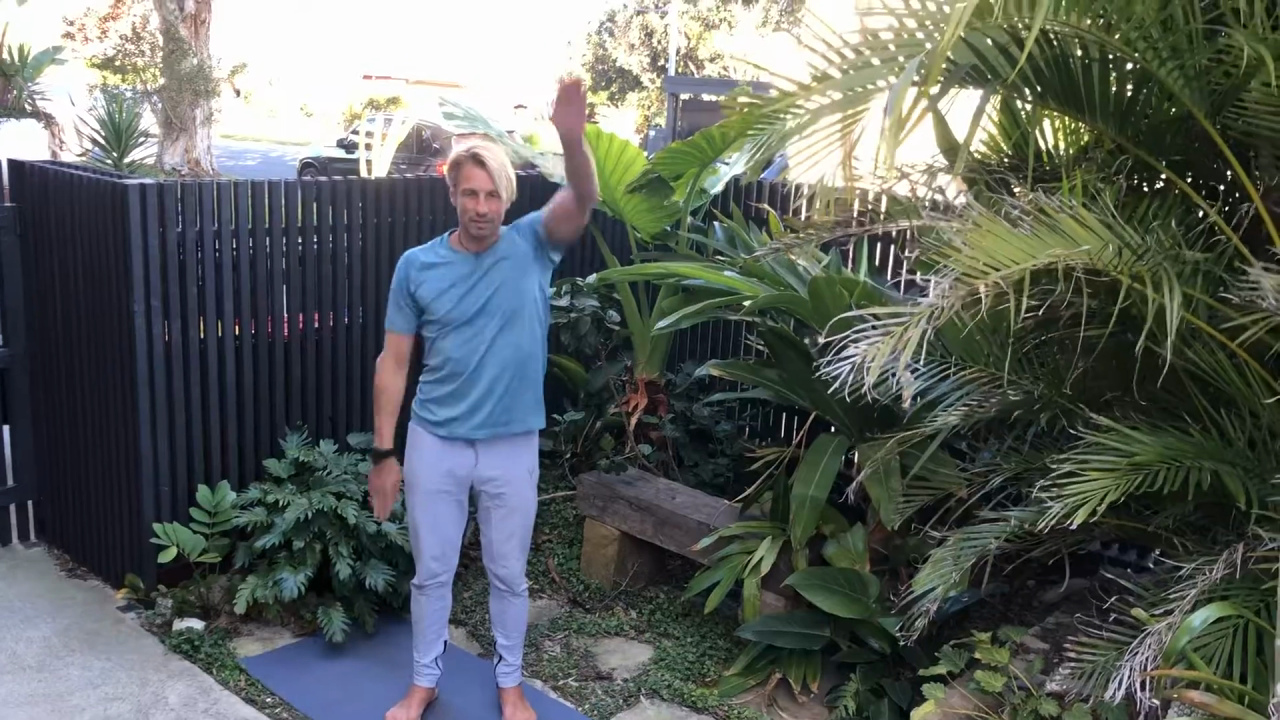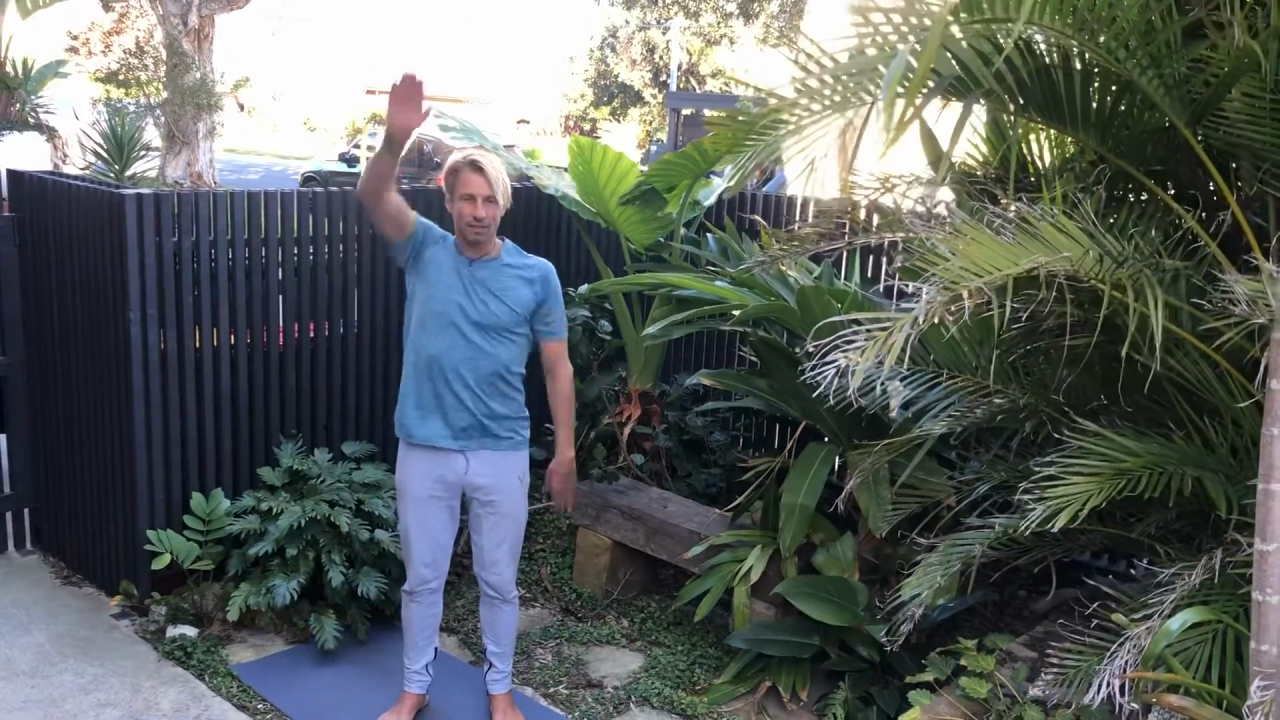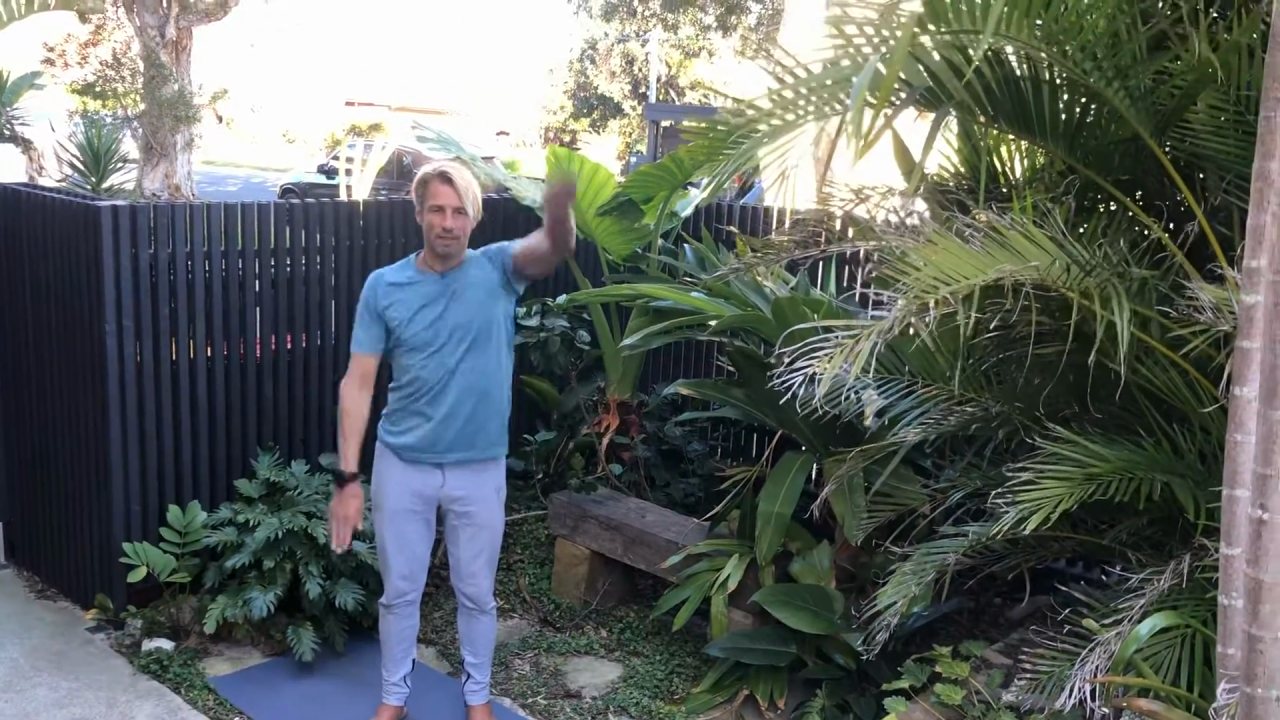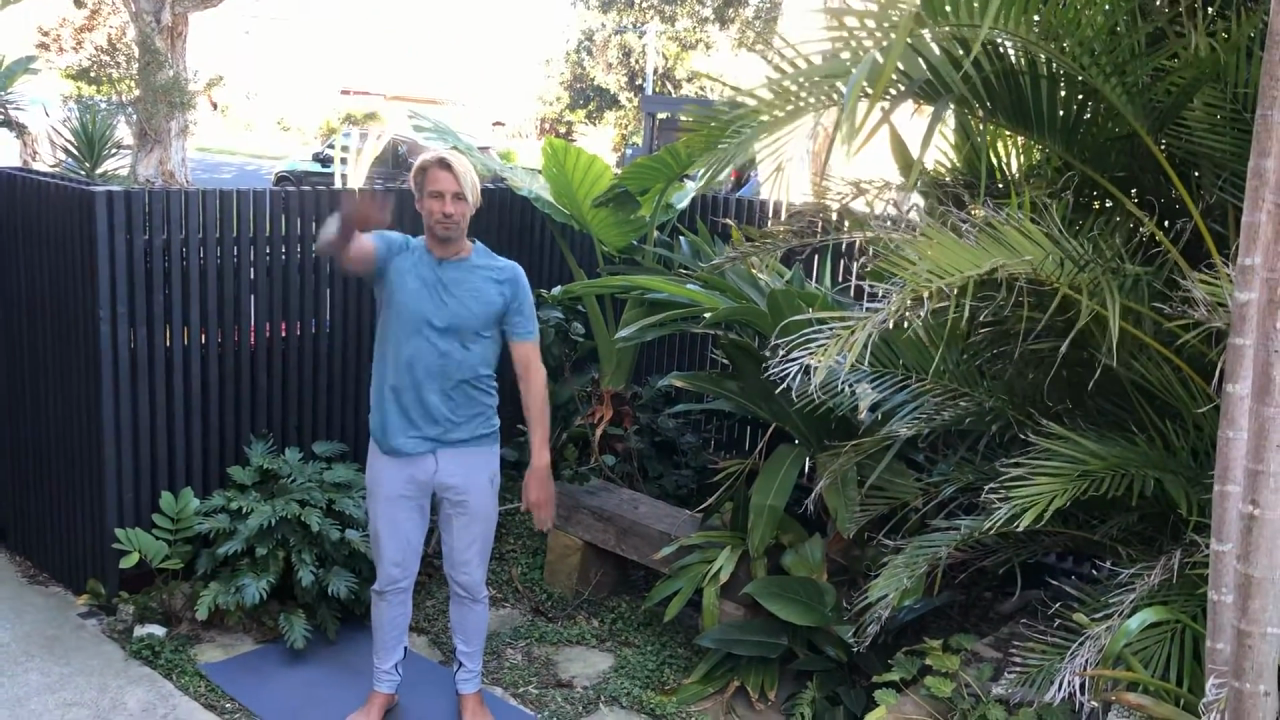
dt=1s
person 1, frame 1
left shoulder: (532, 245)
right shoulder: (417, 265)
left elbow: (579, 197)
right elbow: (392, 361)
left wrist: (572, 140)
right wrist: (385, 453)
left hip: (511, 446)
right hip: (435, 445)
left knee: (508, 574)
right knee: (431, 574)
person 1, frame 2
left shoulder: (536, 275)
right shoulder: (424, 251)
left elbow: (558, 366)
right elbow: (374, 196)
left wrist: (565, 451)
right wrist: (395, 139)
left hip: (502, 457)
right hip: (425, 452)
left knee: (499, 583)
right knee: (422, 581)
person 1, frame 3
left shoulder: (498, 268)
right shoulder: (384, 286)
left elbow: (551, 252)
right elbow: (358, 382)
left wrist: (558, 210)
right wrist: (347, 480)
left hip: (479, 467)
right hip: (402, 464)
left knee: (476, 595)
right knee: (400, 593)
person 1, frame 4
left shoulder: (505, 276)
right shoulder: (393, 254)
left elbow: (530, 369)
right elbow: (336, 249)
left wrist: (540, 461)
right wrist: (347, 221)
left hip: (472, 453)
right hip: (395, 450)
left knee: (468, 581)
right knee: (392, 579)
